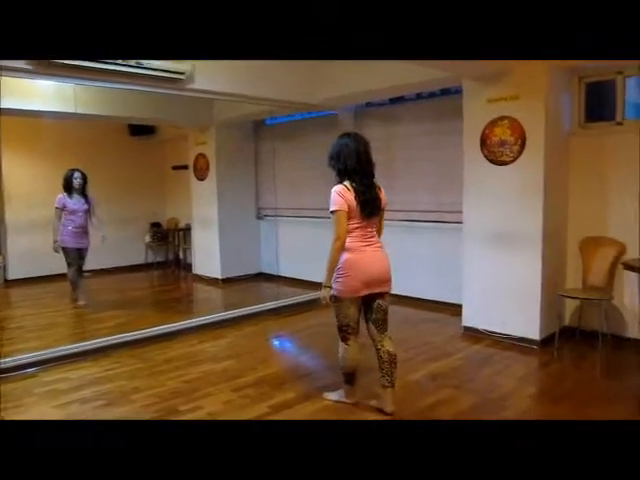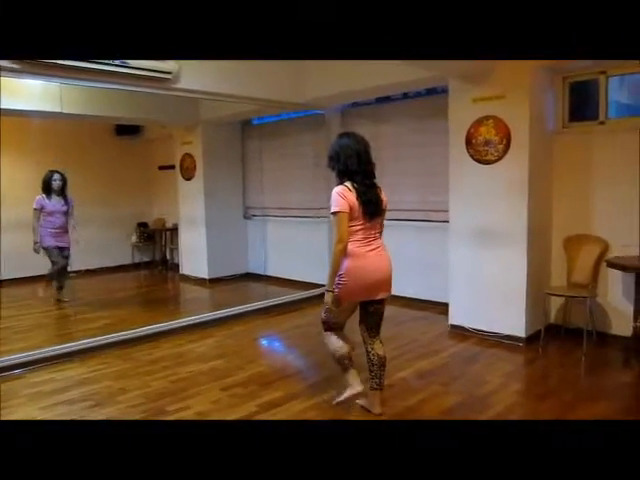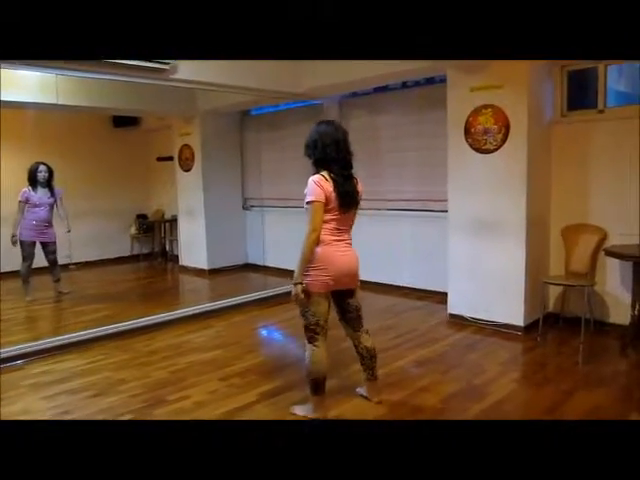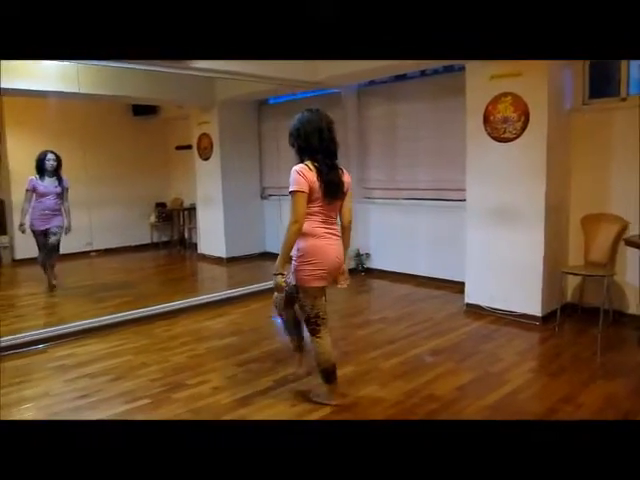
dt=0.5s
person 1, frame 1
left shoulder: (340, 191)
right shoulder: (378, 191)
left elbow: (339, 239)
left wrist: (327, 282)
left hip: (353, 268)
right hip: (380, 264)
left knee: (348, 335)
right knee: (381, 334)
left ankle: (348, 393)
right ankle: (387, 398)
person 1, frame 2
left shoulder: (341, 193)
right shoulder: (378, 192)
left elbow: (341, 243)
left wrist: (330, 286)
left hip: (356, 270)
right hip: (382, 267)
left knee: (330, 327)
right knee: (372, 335)
left ankle: (353, 382)
right ankle: (375, 399)
person 1, frame 3
left shoulder: (317, 182)
right shoulder: (353, 182)
left elbow: (313, 233)
left wrist: (298, 277)
left hip: (322, 264)
right hip: (348, 260)
left knee: (315, 337)
right knee: (356, 328)
left ankle: (316, 406)
right ankle: (371, 387)
person 1, frame 4
left shoulder: (301, 172)
right shoulder: (341, 173)
left elbow: (297, 224)
right elbow: (346, 223)
left wrist: (279, 267)
right wrist: (341, 260)
left hip: (311, 255)
right hip: (332, 253)
left knee: (316, 327)
right knee: (283, 300)
left ankle: (331, 392)
right ankle: (300, 358)
person 2, frame 1
left shoulder: (87, 198)
right shoulder: (62, 198)
left elbow: (92, 217)
right elbow: (57, 220)
right wrist: (55, 239)
left hip: (83, 236)
right hip: (68, 236)
left knee: (80, 267)
right knee: (73, 267)
left ankle: (75, 293)
right ankle: (79, 296)
person 2, frame 2
left shoulder: (67, 199)
right shoulder: (41, 200)
left elbow: (70, 219)
right elbow: (35, 221)
right wrist: (36, 240)
left hip: (63, 236)
right hip: (47, 236)
left knee: (64, 265)
right knee: (57, 264)
left ankle: (59, 293)
person 2, frame 3
left shoulder: (55, 192)
right shoulder: (26, 192)
left elbow: (61, 209)
right elbow: (20, 214)
left wrist: (67, 223)
right wrist: (14, 233)
left hip: (47, 230)
right hip: (28, 230)
left knee: (53, 259)
right knee: (27, 261)
left ankle: (58, 286)
right ankle: (27, 292)
person 2, frame 4
left shoulder: (62, 181)
right shoulder: (33, 181)
left elbow: (65, 202)
right elbow: (27, 202)
left wrist: (68, 221)
right wrist: (22, 221)
left hip: (56, 218)
right hip: (38, 219)
left knee: (53, 243)
right knee: (43, 250)
left ankle: (52, 270)
right ankle: (48, 276)
